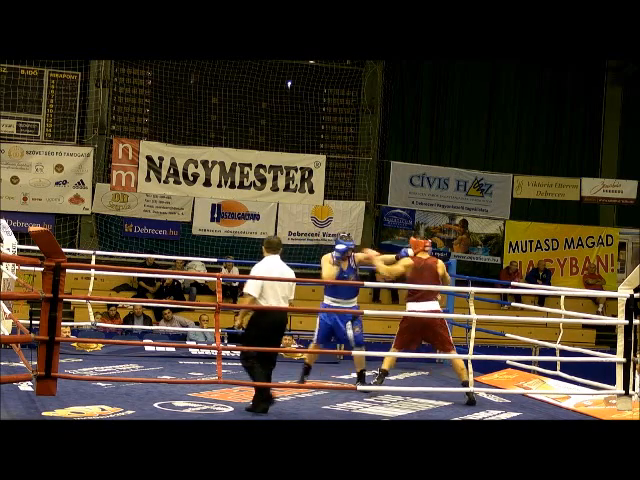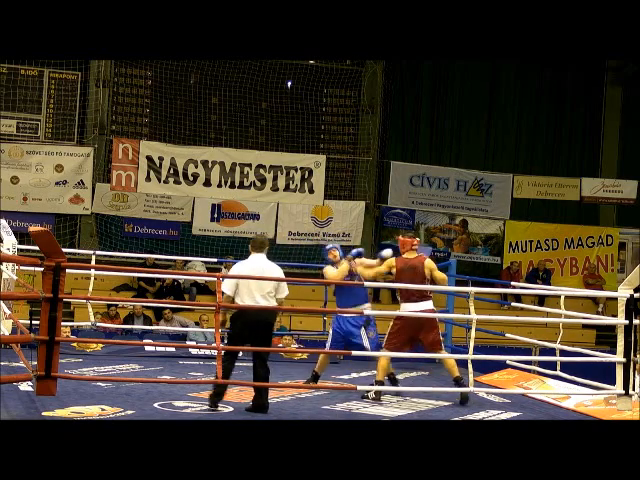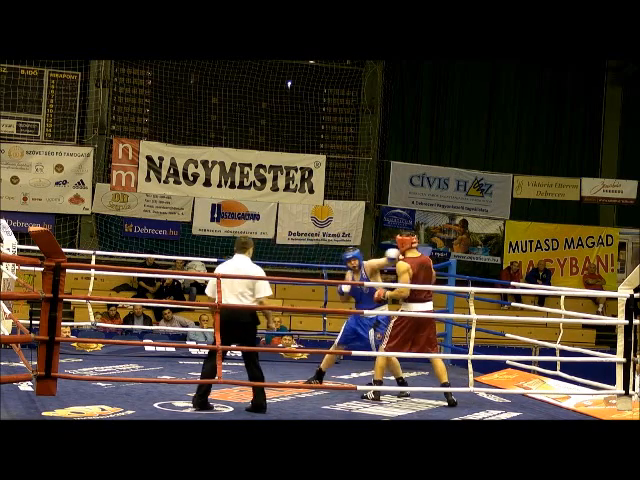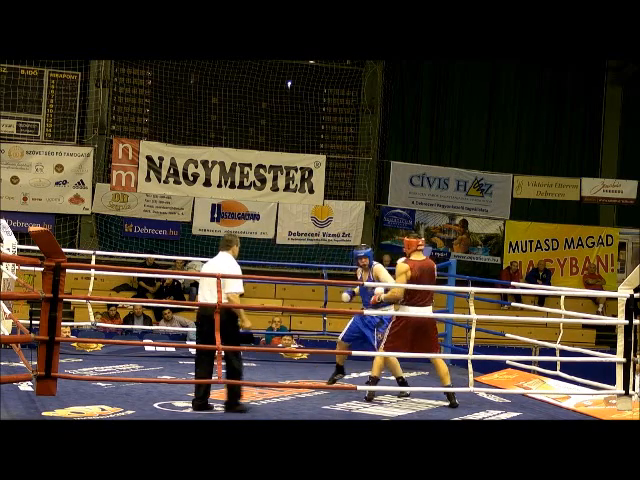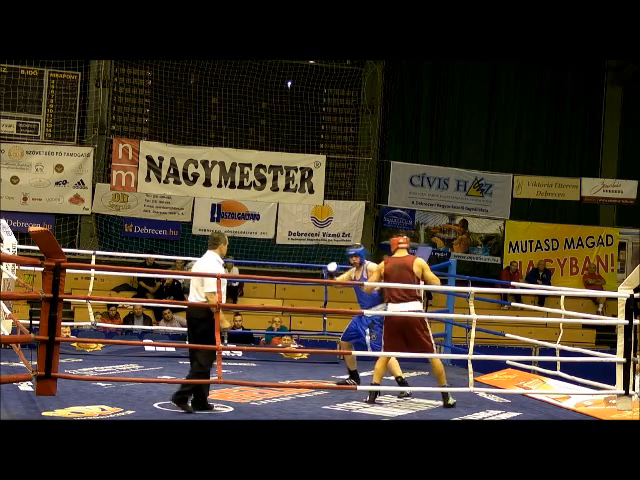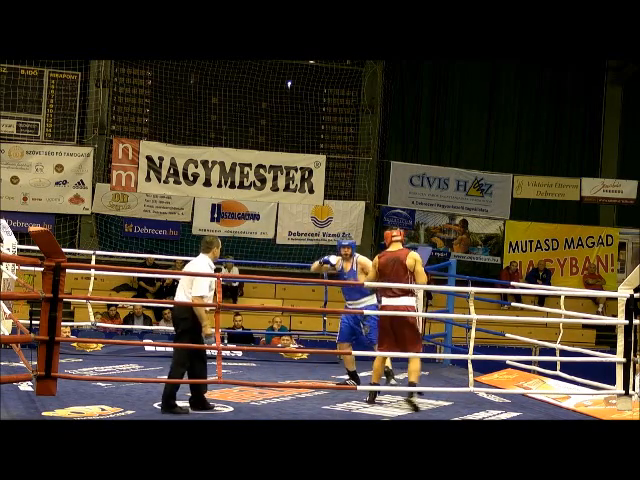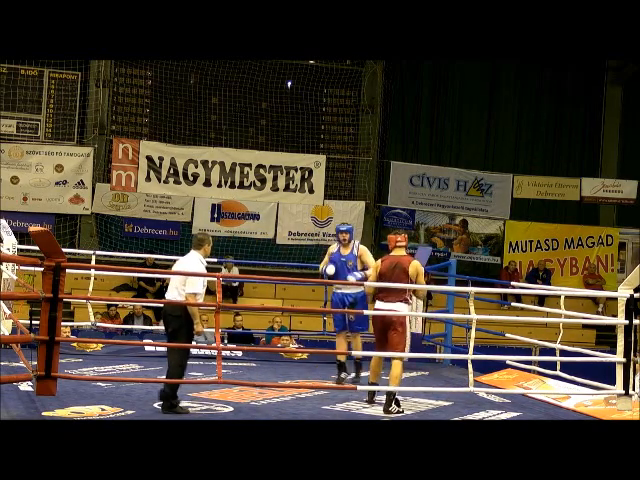
dt=0.2s
person 1, frame 1
left shoulder: (260, 268)
right shoulder: (288, 270)
left elbow: (250, 298)
right elbow: (289, 300)
left wrist: (240, 317)
left hip: (262, 316)
right hip: (280, 317)
left knee: (249, 358)
right knee: (267, 360)
left ankle: (265, 395)
right ankle: (260, 401)
person 1, frame 2
left shoulder: (239, 267)
right shoulder: (275, 269)
left elbow: (227, 296)
right elbow: (281, 300)
left wrist: (222, 316)
right wrist: (274, 316)
left hip: (244, 315)
right hip: (266, 316)
left knee: (228, 356)
right knee: (260, 360)
left ankle: (216, 397)
right ankle: (260, 403)
person 1, frame 3
left shoulder: (221, 267)
right shoulder: (255, 269)
left elbow: (211, 296)
right elbow: (262, 300)
left wrist: (219, 314)
right wrist: (270, 320)
left hip: (224, 315)
right hip: (245, 316)
left knee: (213, 358)
right knee: (252, 361)
left ankle: (200, 399)
right ankle: (259, 403)
person 1, frame 4
left shoulder: (208, 264)
right shoulder: (232, 266)
right elbow: (233, 297)
right wrist: (243, 318)
left hip: (203, 311)
right hip: (222, 313)
left knee: (204, 357)
right knee: (233, 357)
left ankle: (200, 400)
right ankle: (233, 401)
person 1, frame 5
left shoulder: (201, 262)
right shoulder: (213, 265)
right elbow: (211, 297)
right wrist: (222, 319)
left hip: (195, 311)
right hip: (204, 313)
left knee: (199, 356)
right knee: (204, 358)
left ankle: (200, 401)
right ankle: (182, 395)
person 1, frame 6
left shoulder: (194, 264)
right shoulder: (204, 269)
right elbow: (197, 300)
right wrist: (206, 325)
left hip: (181, 311)
right hip: (187, 314)
left knee: (197, 357)
right knee: (182, 358)
left ankle: (198, 399)
right ankle: (168, 402)
person 1, frame 7
left shoulder: (182, 261)
right shoulder: (197, 266)
right elbow: (190, 297)
right wrist: (197, 322)
left hip: (169, 307)
right hip: (181, 311)
left knee: (174, 353)
right knee: (178, 356)
left ankle: (168, 392)
right ankle: (169, 402)
person 2, frame 1
left shoulder: (408, 262)
right shoulder: (438, 263)
left elbow: (386, 273)
right elbow: (446, 283)
left wrist: (377, 260)
left hip: (413, 311)
right hip: (433, 311)
left knee: (396, 349)
right knee: (450, 351)
left ankle: (380, 379)
right ankle: (468, 389)
person 2, frame 2
left shoulder: (395, 262)
right shoulder: (427, 262)
left elbow: (369, 275)
right elbow: (444, 283)
left hip: (406, 312)
right hip: (427, 311)
left knee: (387, 350)
right knee: (439, 351)
left ankle: (377, 390)
right ankle: (460, 385)
person 2, frame 3
left shoulder: (403, 264)
right shoulder: (427, 260)
left elbow: (403, 292)
left wrist: (385, 294)
left hip: (409, 313)
right hip: (427, 310)
left knee: (385, 350)
right knee: (432, 353)
left ankle: (375, 390)
right ankle: (448, 393)
person 2, frame 4
left shoulder: (403, 266)
right shoulder: (431, 265)
left elbow: (397, 294)
left wrist: (383, 296)
left hip: (405, 315)
right hip: (425, 315)
left knee: (384, 350)
right knee: (435, 355)
left ankle: (371, 389)
right ankle: (451, 395)
person 2, frame 5
left shoulder: (384, 264)
right shoulder: (418, 262)
left elbow: (368, 288)
right elbow: (436, 285)
left hip: (392, 313)
right hip: (414, 312)
left knee: (386, 353)
right knee: (431, 354)
left ankle: (372, 393)
right ankle: (445, 395)
person 2, frame 6
left shoulder: (378, 259)
right shoulder: (412, 256)
left elbow: (368, 284)
right elbow: (422, 282)
left hip: (386, 307)
right hip: (407, 307)
left knee: (383, 352)
right knee: (414, 351)
left ankle: (372, 393)
right ankle: (411, 392)
person 2, frame 7
left shoulder: (380, 262)
right shoulder: (415, 265)
left elbow: (369, 290)
right elbow: (421, 295)
left hip: (379, 310)
right hip: (399, 313)
left knee: (379, 352)
right knee: (398, 357)
left ankle: (371, 391)
right ankle: (390, 401)
person 3, frame 1
left shoulder: (355, 256)
right shoulder: (327, 259)
right elbow: (327, 280)
right wrist: (336, 260)
left hip: (350, 308)
right hip: (329, 307)
left knee: (357, 344)
right knee: (318, 343)
left ankle: (361, 380)
right ankle: (305, 372)
person 3, frame 2
left shoulder: (355, 261)
right shoulder: (328, 270)
left elbow: (377, 264)
right elbow: (336, 278)
left wrist: (384, 258)
right wrist: (349, 259)
left hip: (363, 315)
right hip: (342, 317)
left knee: (375, 350)
right knee: (328, 350)
left ankle: (393, 380)
right ankle: (314, 378)
person 3, frame 3
left shoulder: (369, 266)
right shoulder: (349, 274)
left elbow: (385, 262)
left wrist: (391, 257)
right wrist: (342, 291)
left hip: (378, 316)
right hip: (359, 316)
right knee: (338, 346)
left ankle: (403, 384)
right ankle: (318, 376)
person 3, frame 4
left shoulder: (378, 269)
right shoulder: (360, 271)
left elbow: (390, 283)
left wrist: (382, 290)
right wrist: (351, 292)
left hip: (382, 315)
right hip: (365, 314)
right knee: (342, 341)
left ankle: (404, 384)
right ankle: (339, 371)
person 3, frame 5
left shoulder: (371, 268)
right shoulder: (352, 272)
right elbow: (336, 282)
right wrist: (330, 272)
left hip: (377, 315)
right hip: (363, 315)
left knee: (382, 351)
right knee: (344, 342)
left ankle: (403, 384)
right ankle: (354, 377)
person 3, frame 6
left shoulder: (362, 261)
right shoulder: (337, 262)
right elbow: (314, 269)
right wrist: (323, 261)
left hip: (367, 308)
right hip: (350, 309)
left knee: (375, 343)
right knee: (343, 343)
left ankle: (389, 376)
right ankle: (353, 377)
person 3, frame 7
left shoulder: (360, 249)
right shoulder: (332, 249)
right elbow: (322, 266)
left wrist: (362, 275)
right wrist: (325, 269)
left hip: (356, 295)
right hip: (338, 294)
left knee: (355, 332)
right knee: (340, 332)
left ankle: (358, 368)
right ankle: (342, 370)
